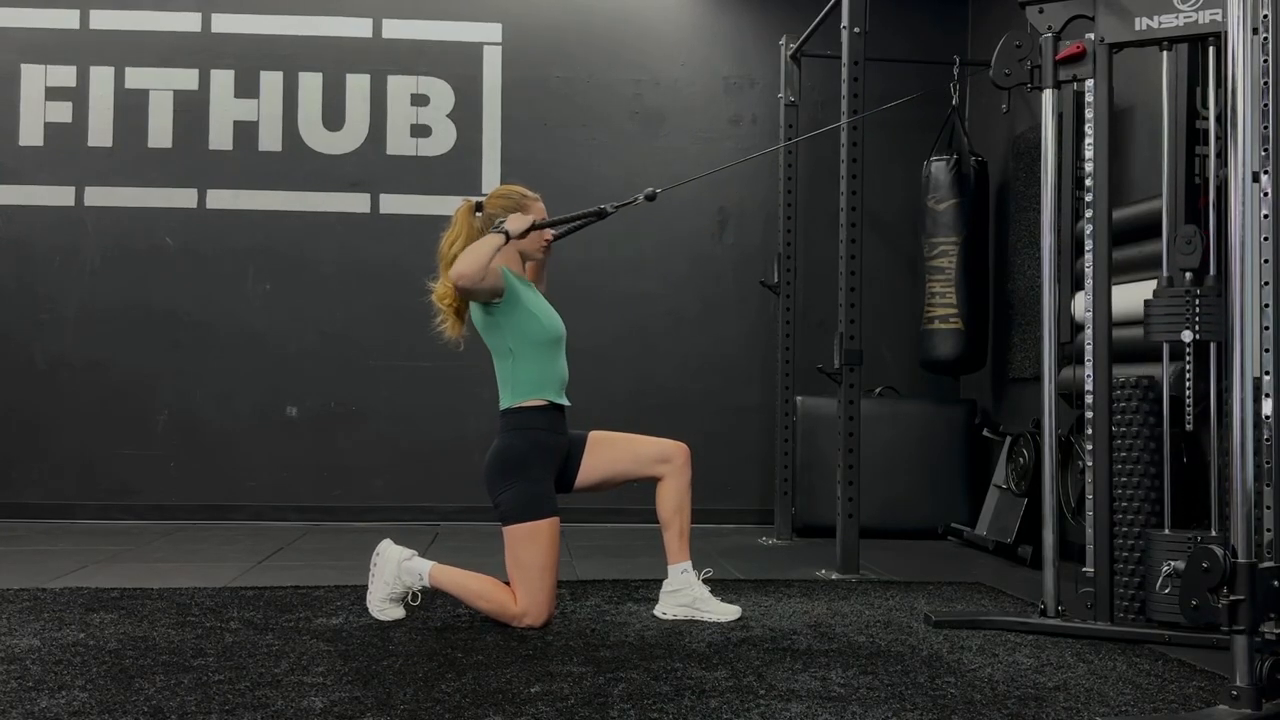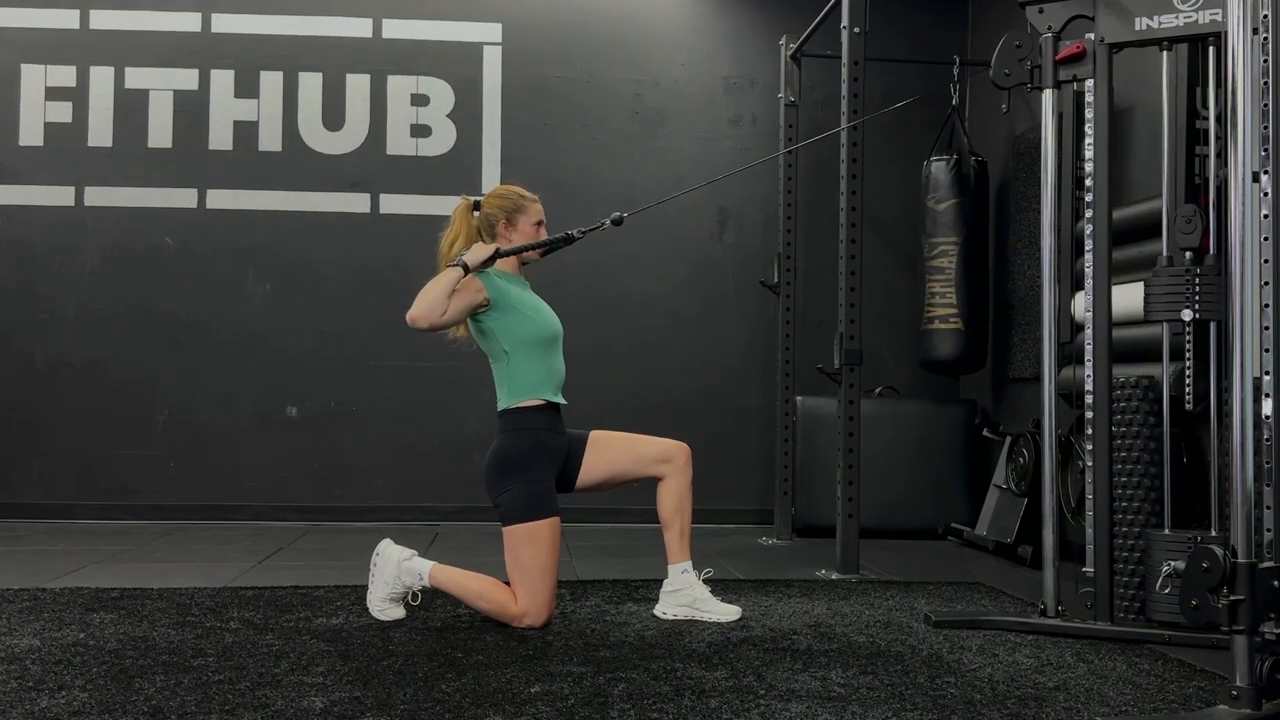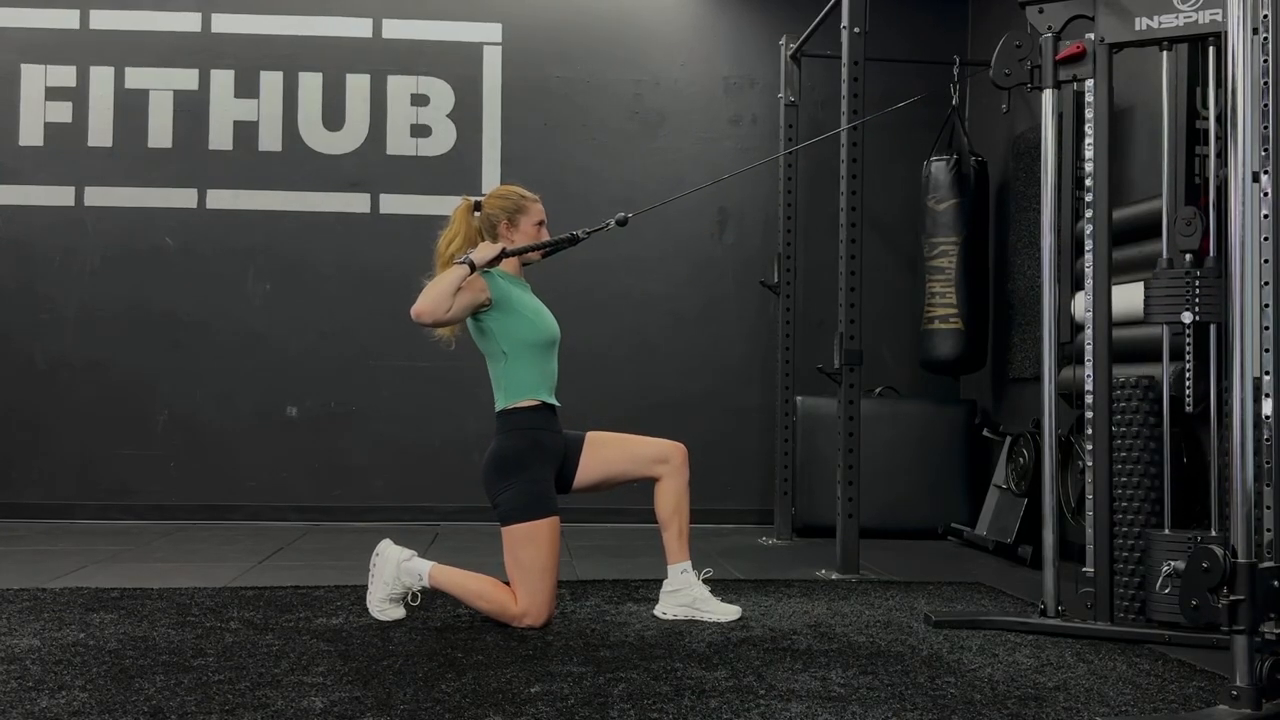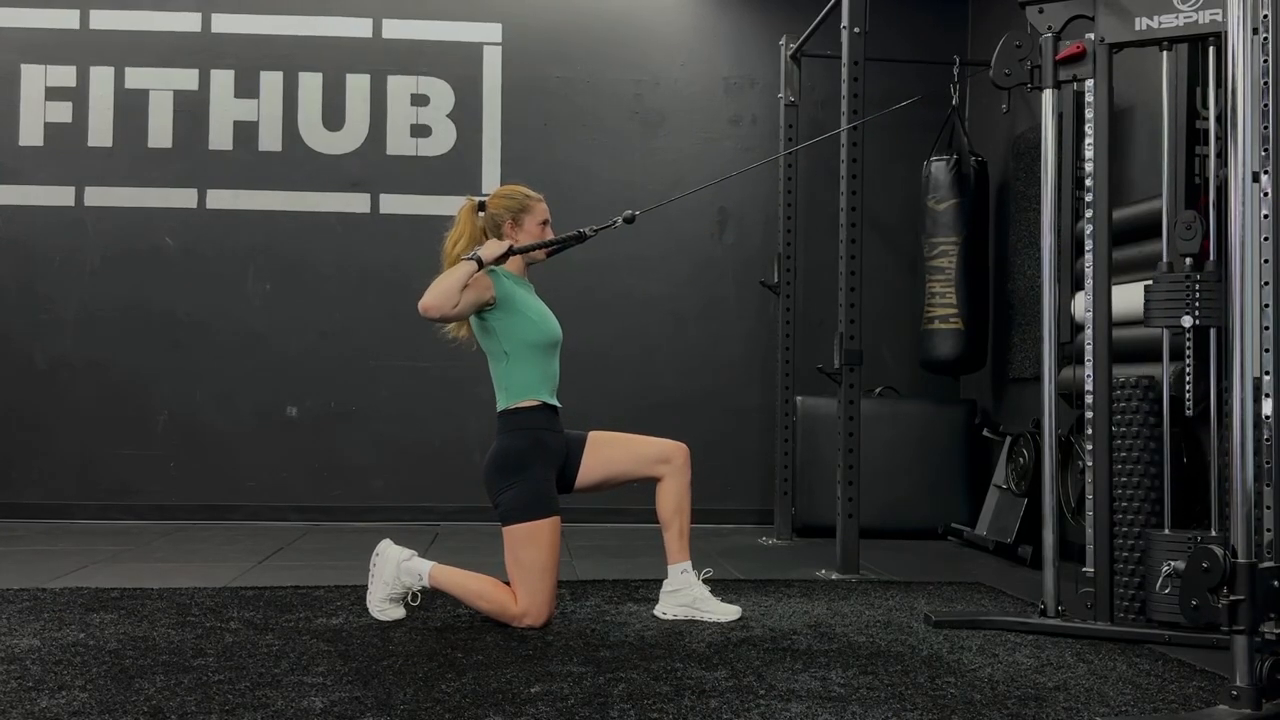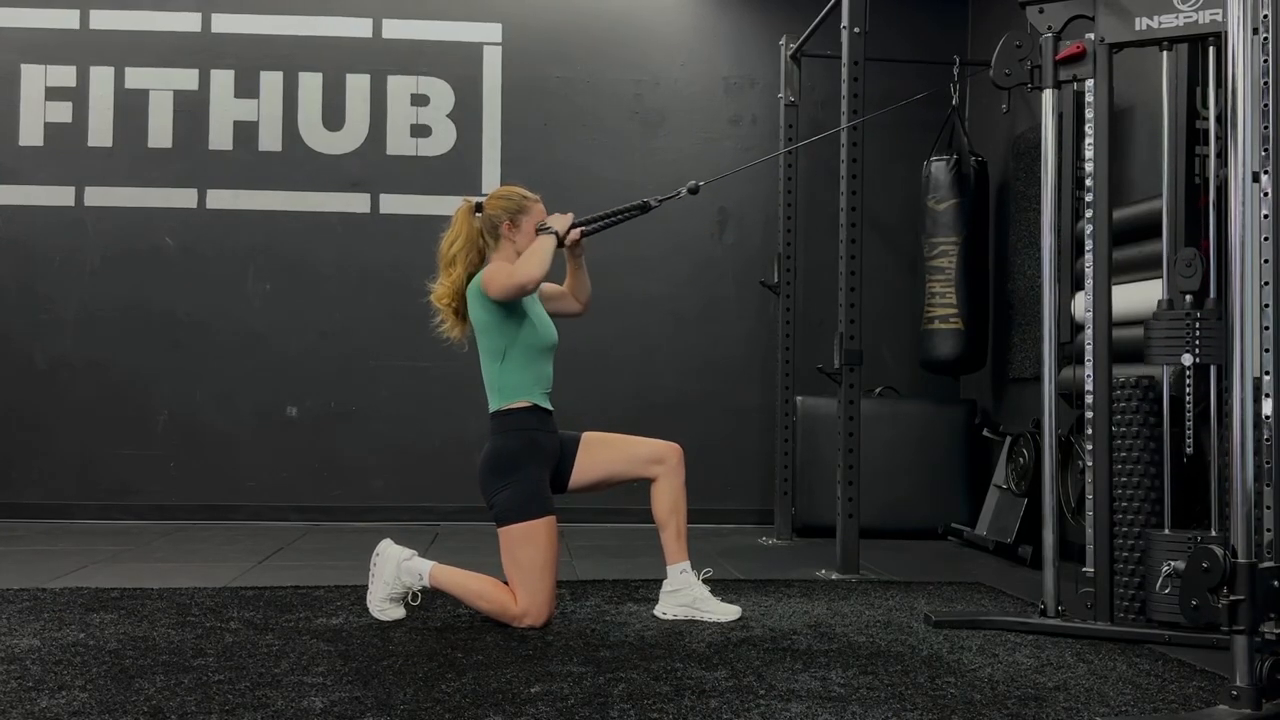
dt=0.3s
person 1, frame 1
left shoulder: (517, 282)
right shoulder: (490, 282)
right elbow: (462, 273)
left wrist: (537, 245)
right wrist: (505, 230)
left hip: (554, 441)
right hip: (522, 449)
left knee: (674, 457)
right knee: (530, 614)
left ankle: (680, 590)
right ankle: (408, 569)
person 1, frame 2
left shoulder: (514, 284)
right shoulder: (482, 285)
right elbow: (420, 317)
right wrist: (465, 262)
left hip: (553, 440)
right hip: (522, 448)
left knee: (675, 457)
right knee: (530, 614)
left ankle: (681, 591)
right ankle: (409, 569)
person 1, frame 3
left shoulder: (514, 286)
right shoulder: (485, 285)
right elbow: (424, 312)
left wrist: (498, 264)
right wrist: (471, 260)
left hip: (550, 441)
right hip: (519, 449)
left knee: (671, 457)
right knee: (530, 614)
left ankle: (680, 590)
right ankle: (408, 569)
person 1, frame 4
left shoulder: (514, 285)
right shoulder: (487, 284)
right elbow: (432, 305)
left wrist: (527, 260)
right wrist: (481, 257)
left hip: (552, 441)
right hip: (521, 449)
left knee: (674, 458)
right knee: (530, 614)
left ankle: (681, 591)
right ankle: (408, 570)
person 1, frame 5
left shoulder: (520, 288)
right shoulder: (492, 280)
left elbow: (575, 302)
right elbow: (524, 277)
left wrist: (572, 249)
right wrist: (549, 232)
left hip: (545, 443)
right hip: (514, 450)
left knee: (666, 457)
right knee: (530, 614)
left ankle: (680, 590)
right ankle: (408, 569)
